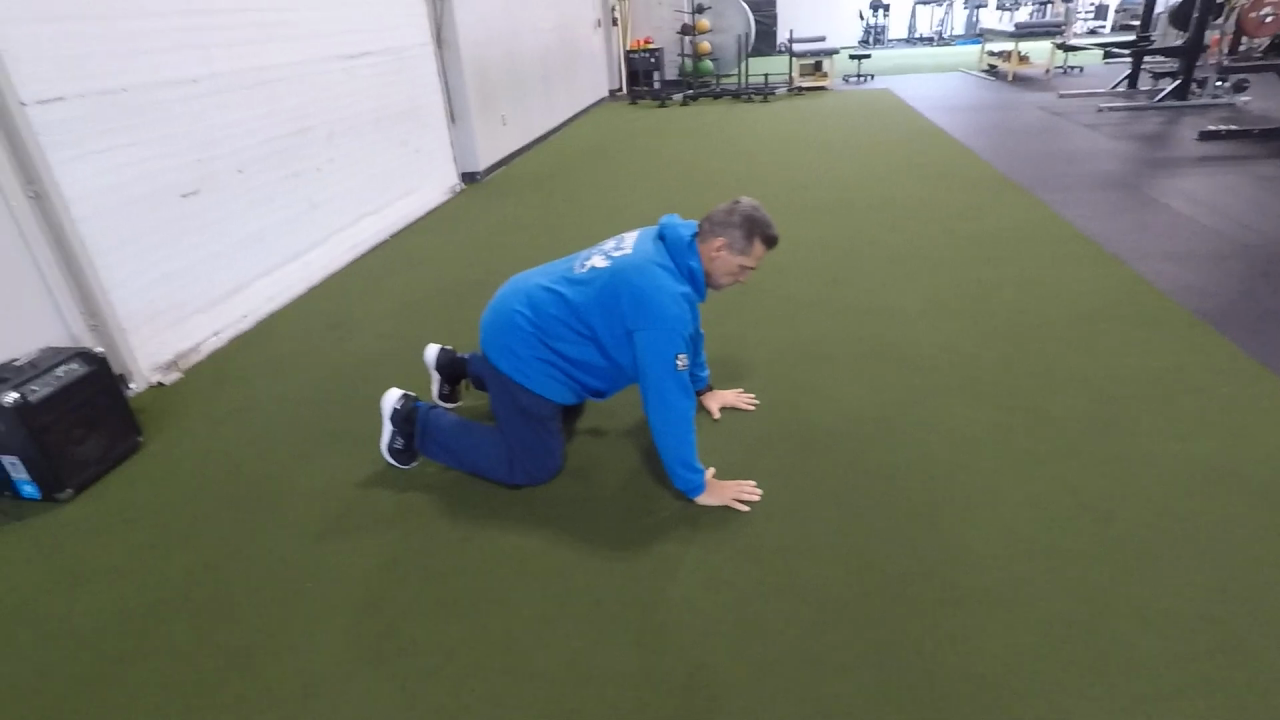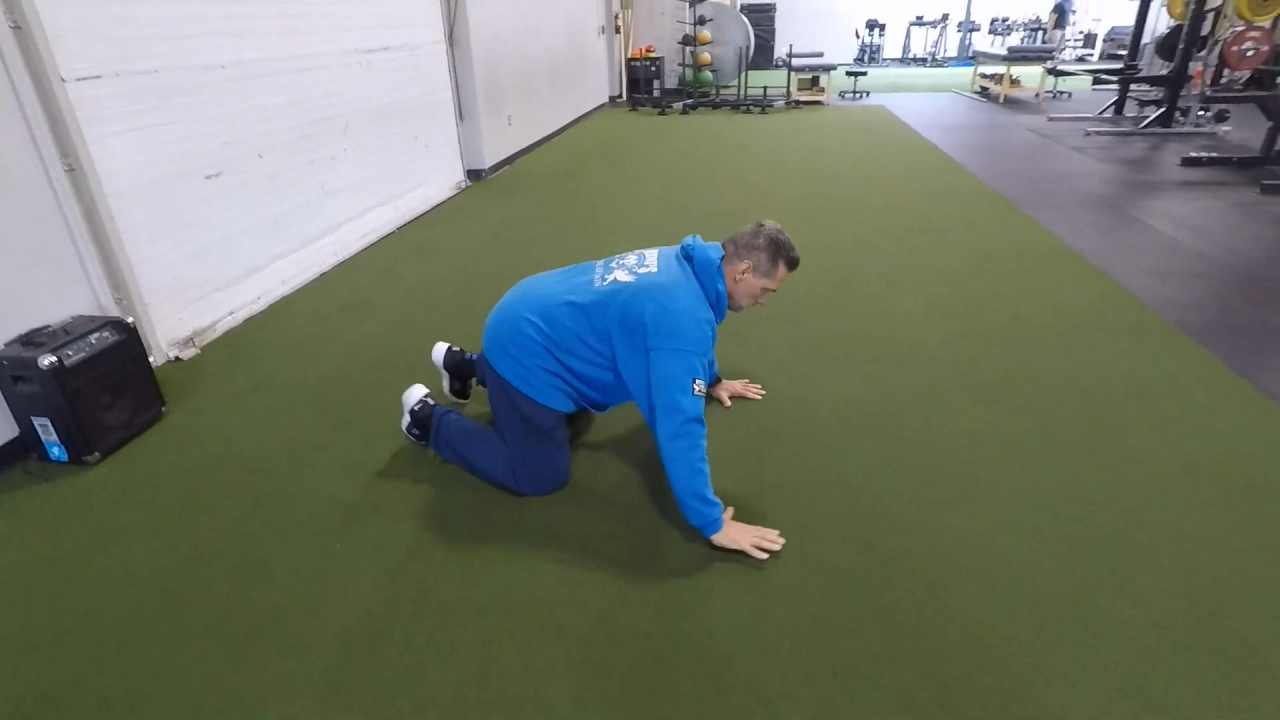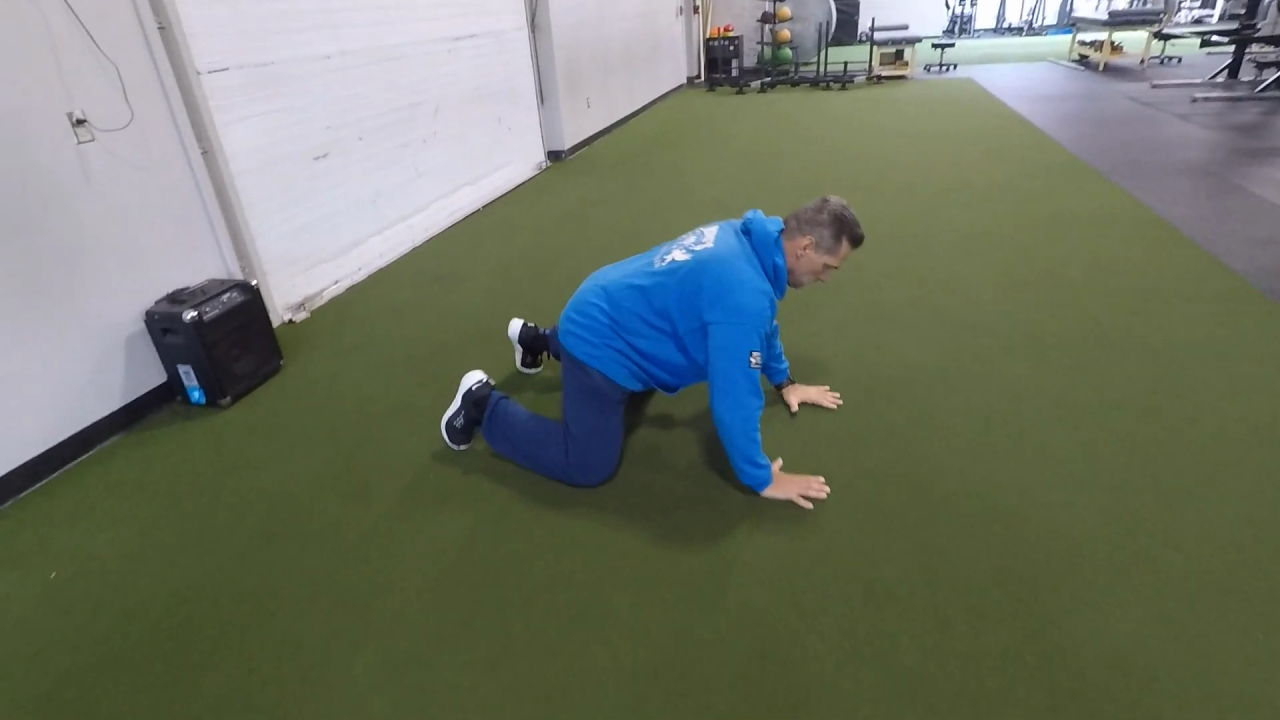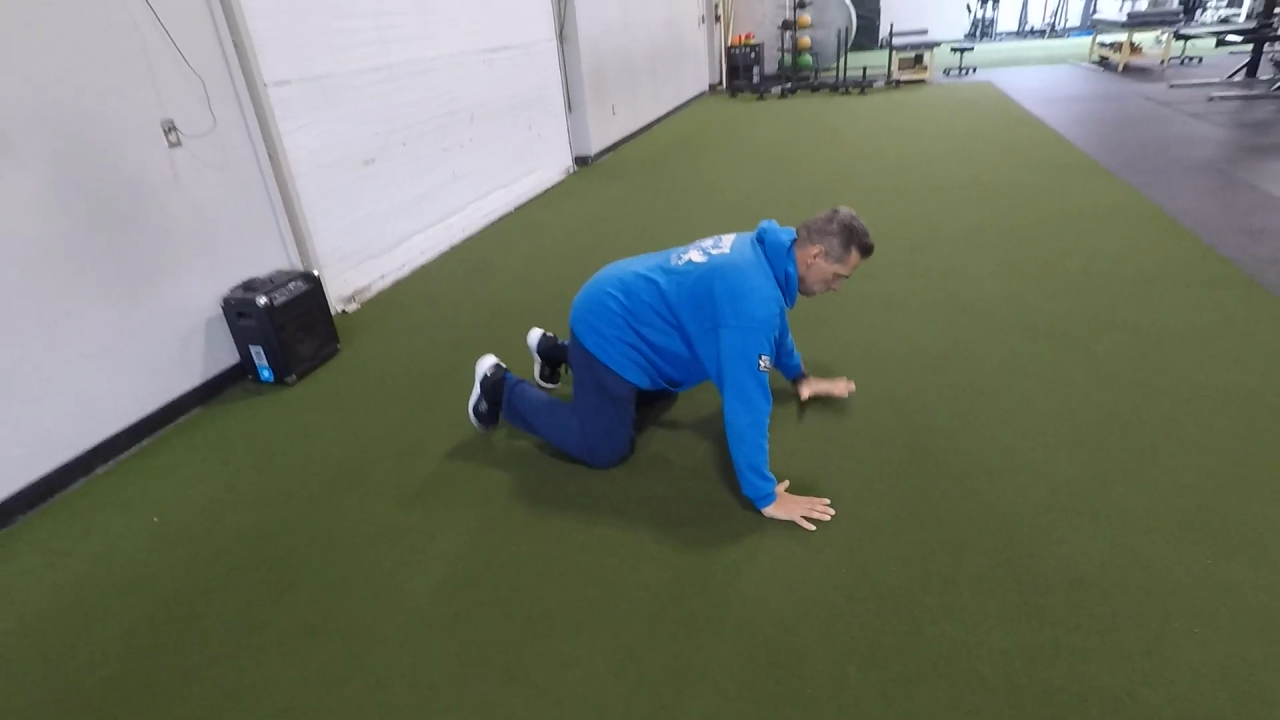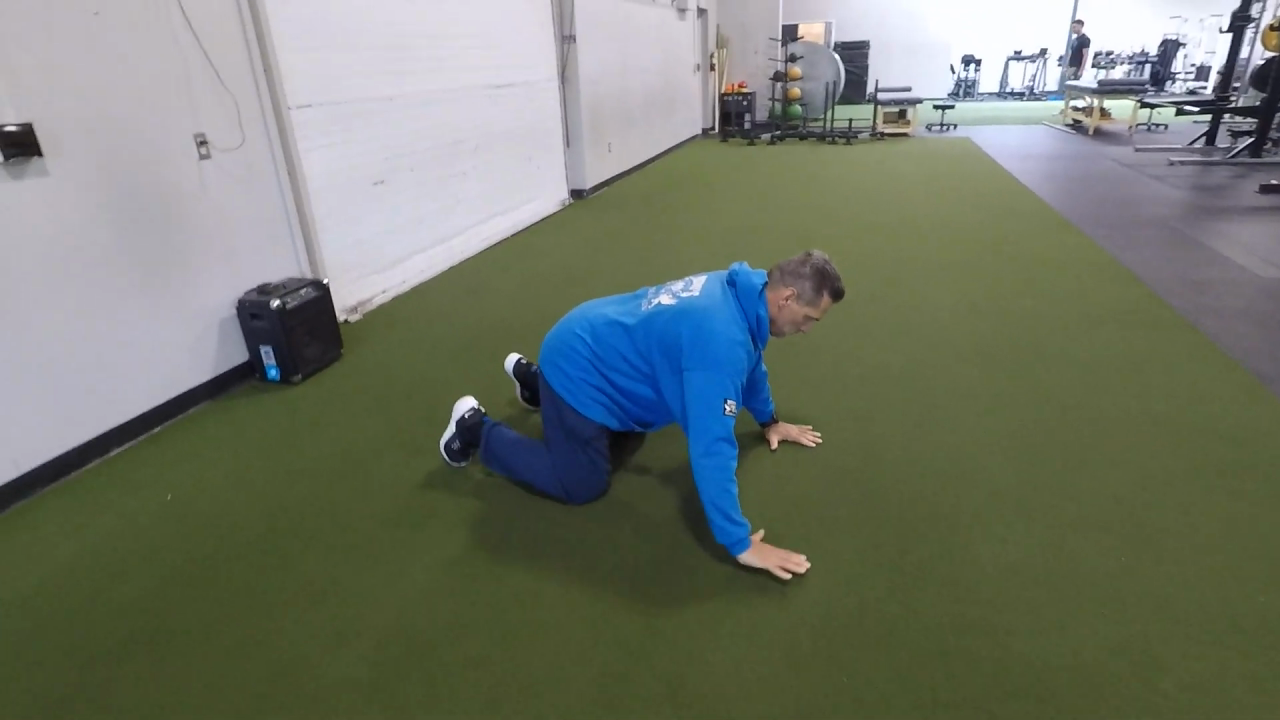
dt=1s
person 1, frame 1
left shoulder: (673, 245)
right shoulder: (663, 295)
left elbow: (687, 330)
right elbow: (669, 399)
left wrist: (702, 387)
right wrist: (696, 485)
left hip: (525, 316)
right hip: (522, 344)
left knee: (568, 410)
right knee: (536, 464)
left ankle: (457, 366)
right ankle: (413, 420)
person 1, frame 2
left shoulder: (689, 264)
right shoulder: (684, 316)
right elbow: (680, 428)
left wrist: (711, 379)
right wrist: (714, 523)
left hip: (525, 318)
right hip: (525, 351)
left knee: (572, 423)
right knee: (543, 476)
left ankle: (467, 366)
right ankle: (429, 418)
person 1, frame 3
left shoulder: (751, 239)
right shoulder: (744, 292)
right elbow: (736, 399)
left wrist: (784, 381)
right wrist: (762, 479)
left hip: (604, 313)
right hip: (599, 342)
left knee: (638, 391)
right knee: (590, 466)
left ankle: (539, 339)
right ankle: (483, 404)
person 1, frame 4
left shoulder: (766, 252)
right shoulder: (754, 297)
right elbow: (746, 404)
left wrist: (799, 376)
right wrist: (765, 496)
left hip: (617, 303)
right hip: (608, 328)
left knee: (658, 394)
right knee: (606, 449)
left ankle: (556, 350)
right ankle: (500, 388)
person 1, frame 5
left shoulder: (741, 291)
right shoulder: (721, 338)
left elbow: (749, 364)
right elbow: (712, 448)
left wrist: (769, 420)
right wrist: (740, 544)
left hip: (588, 339)
right hip: (578, 370)
left knee: (627, 434)
right knee: (583, 486)
left ankle: (533, 377)
right ankle: (477, 429)
